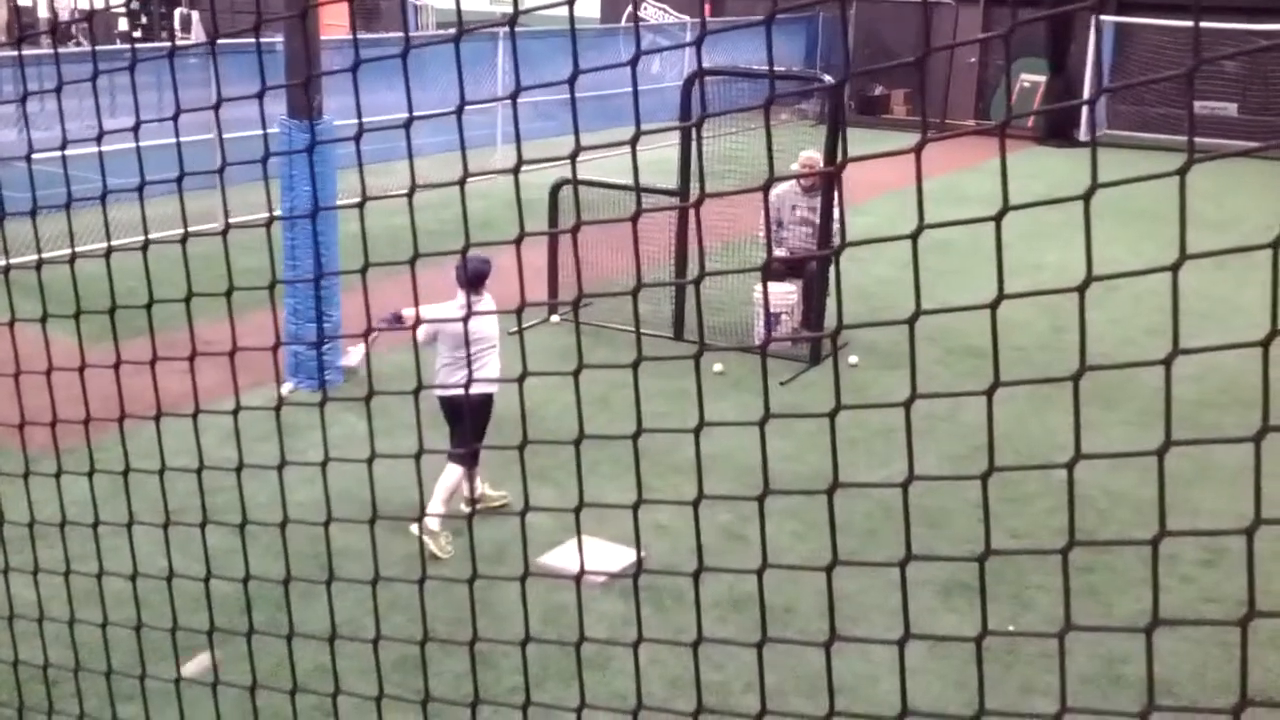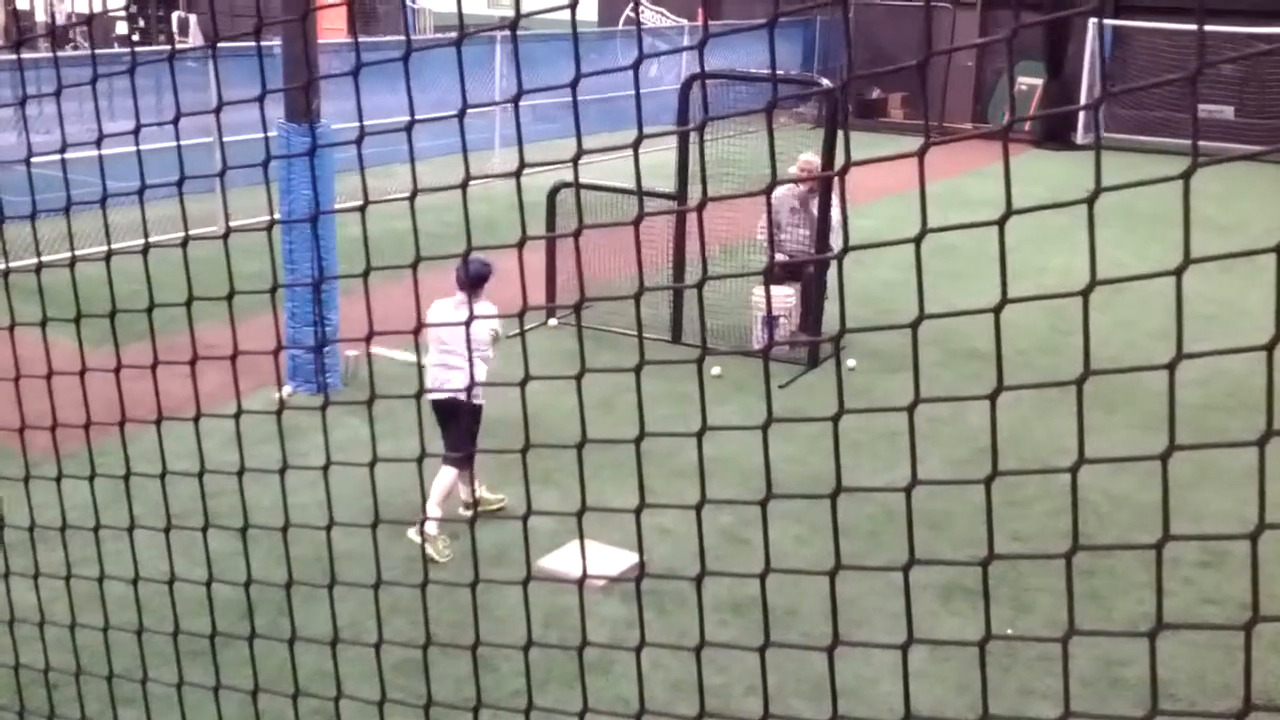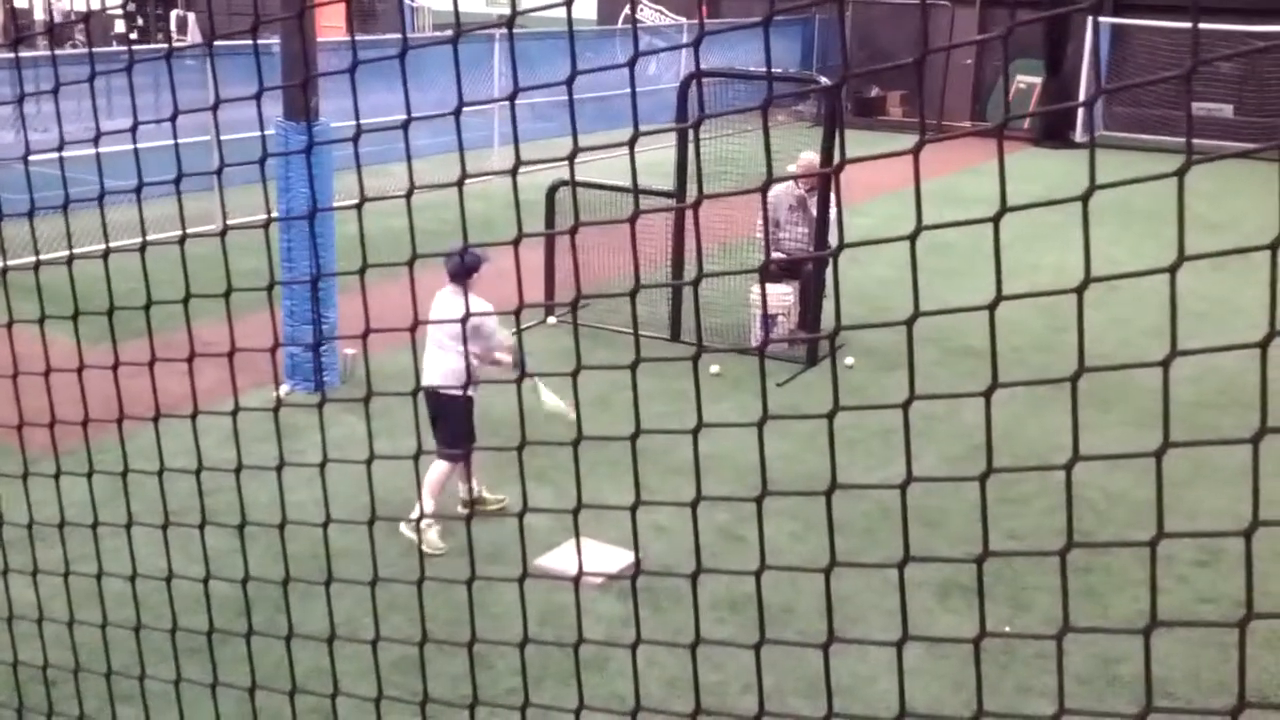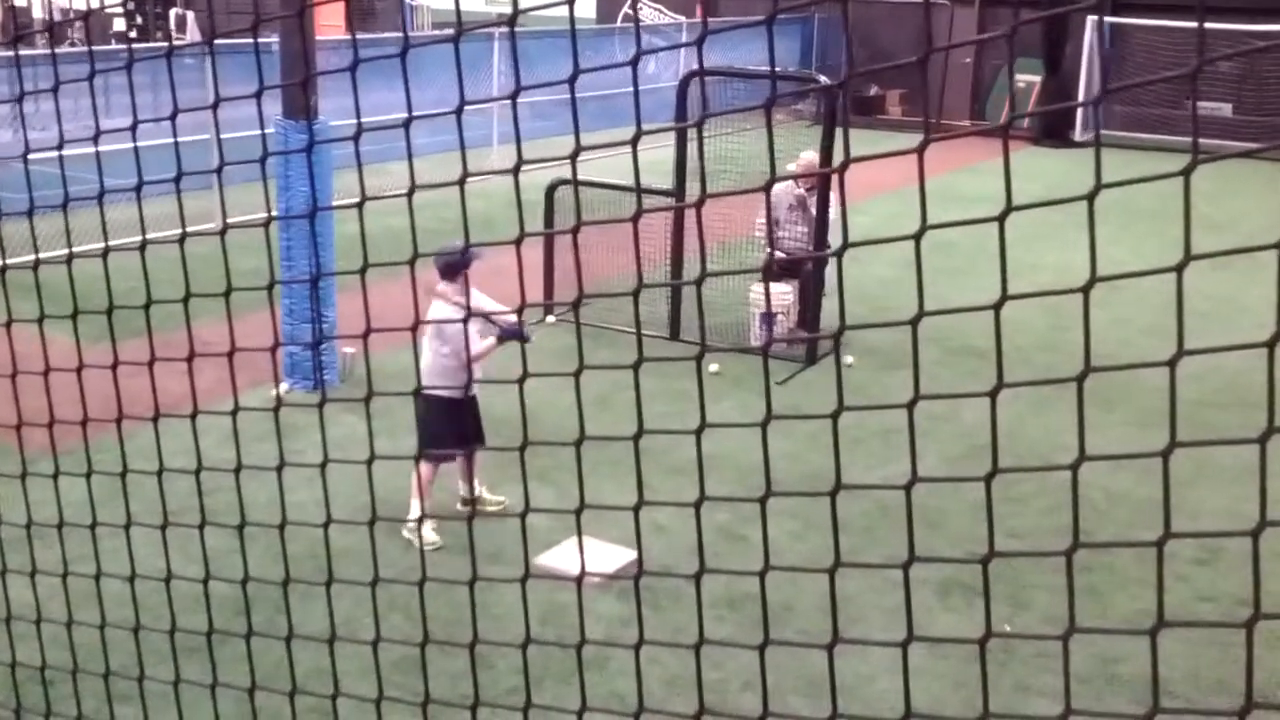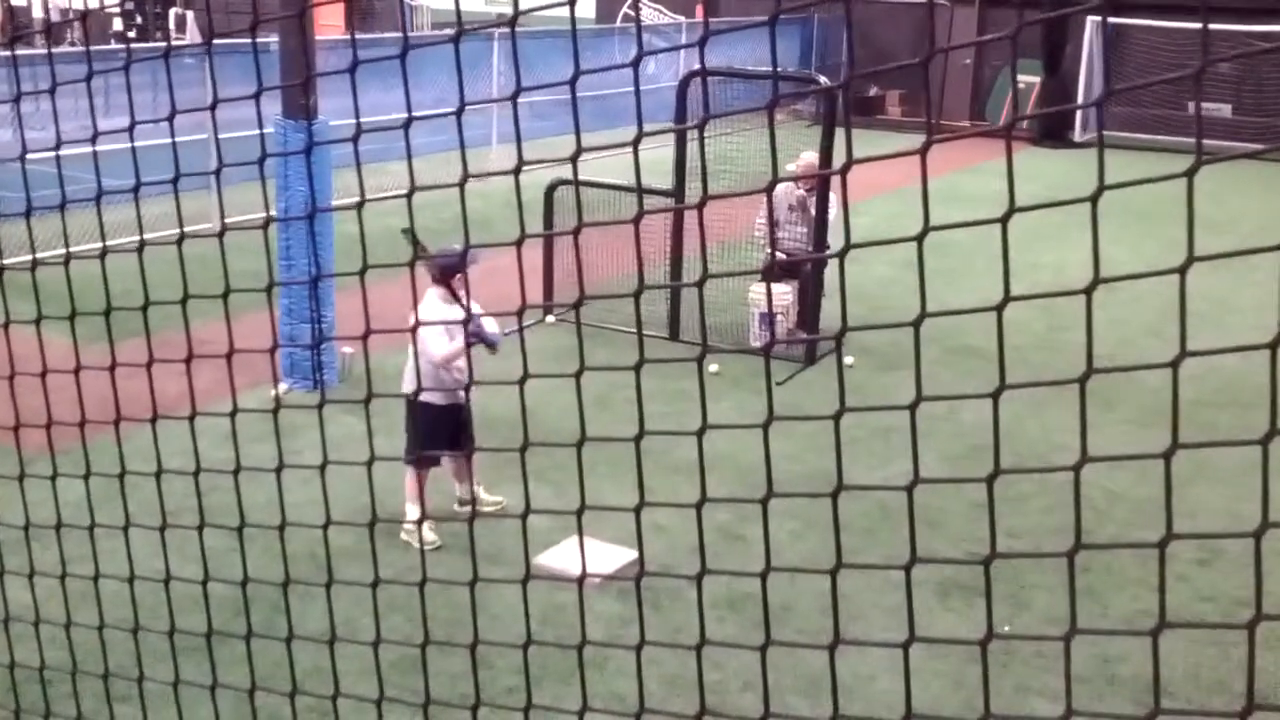
dt=0.2s
person 1, frame 1
left shoulder: (441, 310)
right shoulder: (487, 304)
left elbow: (421, 337)
right elbow: (439, 311)
left wrist: (403, 316)
right wrist: (408, 315)
left hip: (446, 389)
right hip: (478, 391)
left knee: (464, 444)
right knee: (462, 454)
left ankle: (474, 491)
right ankle: (430, 519)
person 1, frame 2
left shoulder: (436, 308)
right shoulder: (490, 314)
left hip: (437, 388)
right hip: (465, 392)
left knee: (463, 447)
right knee: (455, 457)
left ankle: (471, 494)
right ankle: (429, 523)
person 1, frame 3
left shoulder: (442, 298)
right shoulder: (476, 309)
right elbow: (488, 356)
left wrist: (505, 349)
right wrist: (512, 361)
left hip: (439, 382)
right hip: (451, 387)
left knee: (462, 443)
right knee: (450, 451)
left ankle: (469, 493)
right ankle: (422, 517)
person 1, frame 4
left shoulder: (460, 296)
right shoulder: (448, 310)
left elbow: (498, 312)
right elbow: (471, 355)
left wrist: (512, 324)
right wrist: (499, 338)
left hip: (460, 386)
right hip: (438, 390)
left knee: (469, 443)
right knee: (432, 454)
left ankle: (470, 494)
right ankle: (415, 519)
person 1, frame 5
left shoulder: (459, 299)
right shoulder: (429, 313)
left elbow: (488, 322)
right elbow: (440, 357)
left wrist: (489, 333)
right wrist: (470, 340)
left hip: (455, 391)
right hip: (426, 395)
left knee: (462, 447)
right knee: (421, 459)
left ankle: (467, 495)
right ankle: (413, 521)
person 2, frame 1
right shoulder: (781, 192)
left elbow: (834, 234)
right elbow: (767, 224)
left wrist: (812, 221)
right wrist: (774, 249)
left hip: (815, 254)
right hip: (786, 252)
left knee: (814, 271)
right knee: (773, 269)
left ankle: (811, 326)
person 2, frame 2
left shoulder: (828, 199)
right shoulder: (780, 194)
right elbow: (766, 227)
left wrist: (806, 207)
right wrist: (773, 252)
left hip: (813, 257)
right hip: (784, 256)
left knee: (813, 275)
right knee: (772, 272)
left ankle: (808, 329)
person 2, frame 3
left shoulder: (827, 198)
right shoulder: (778, 192)
right elbow: (765, 225)
left wrist: (805, 207)
right wrist: (771, 250)
left hip: (811, 255)
right hip: (781, 253)
left knee: (811, 272)
right knee: (769, 271)
left ankle: (806, 327)
person 2, frame 4
left shoulder: (827, 197)
right shoulder: (778, 191)
right elbow: (764, 224)
left wrist: (805, 207)
right wrist: (770, 249)
left hip: (810, 255)
right hip: (781, 252)
left knee: (811, 272)
right knee: (769, 269)
person 2, frame 5
left shoulder: (827, 198)
right shoulder: (778, 191)
right elbow: (763, 224)
left wrist: (805, 208)
right wrist: (770, 250)
left hip: (809, 255)
right hip: (780, 253)
left knee: (810, 272)
right knee: (769, 270)
